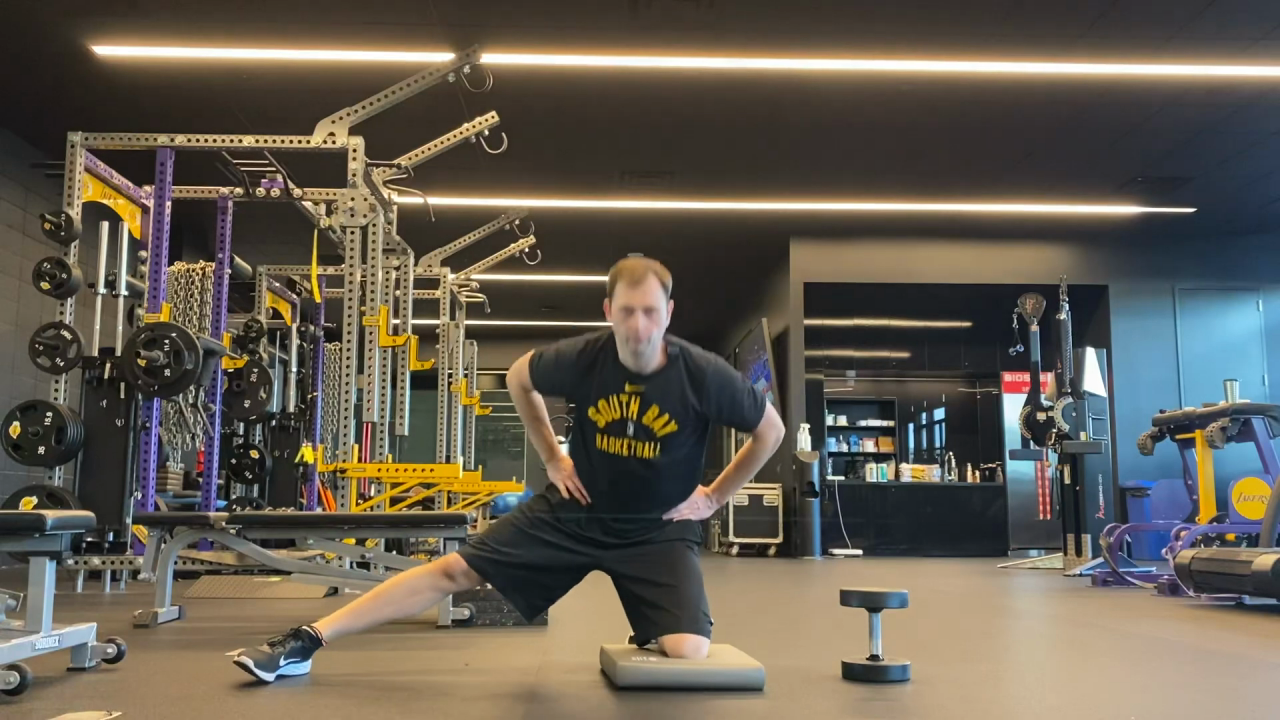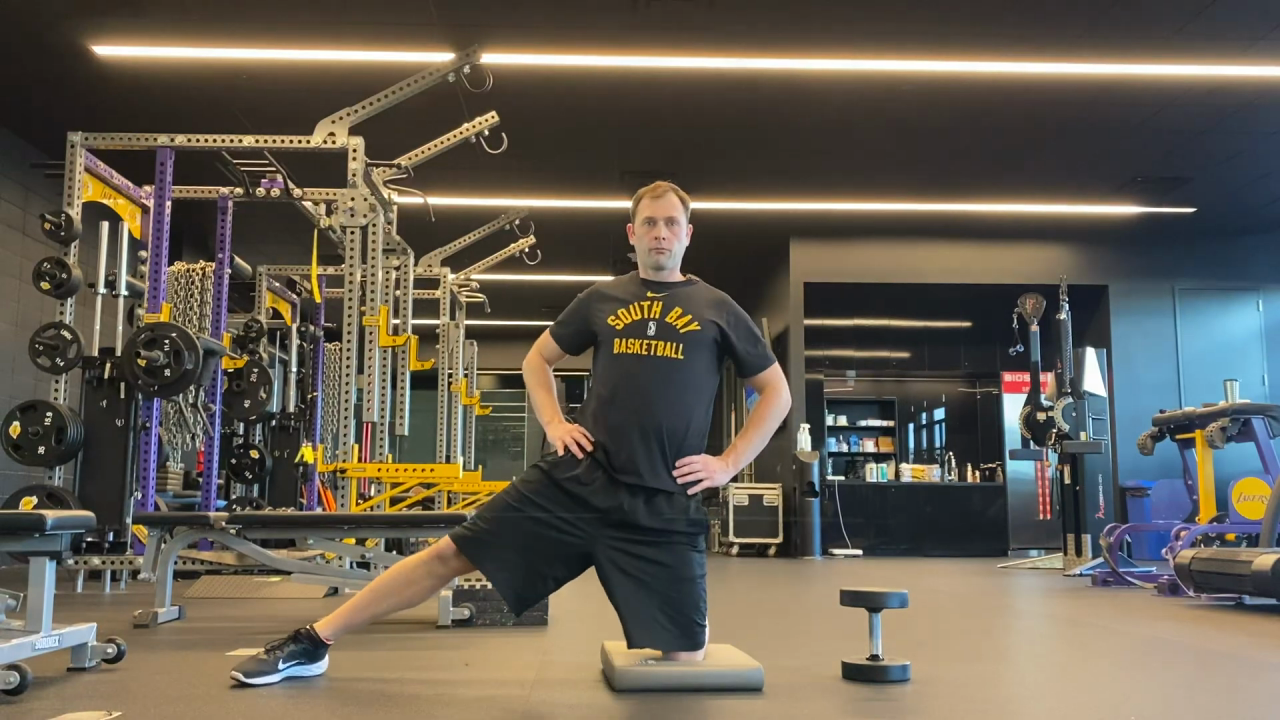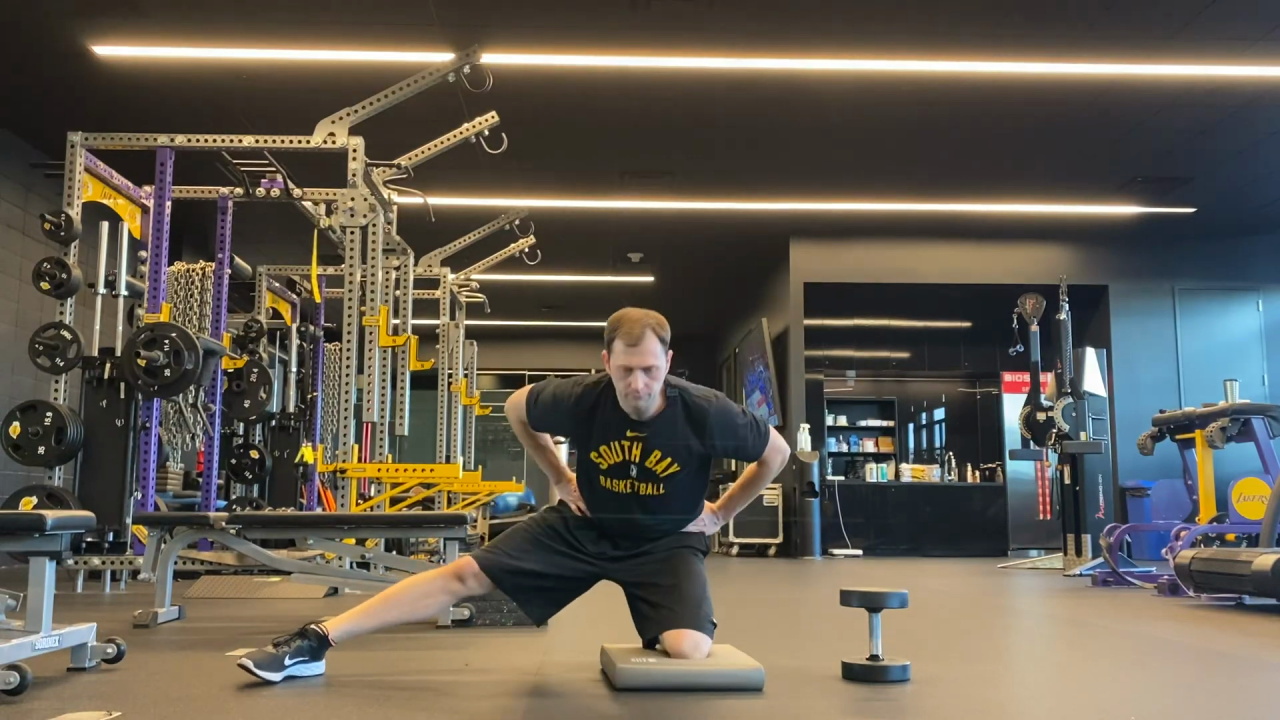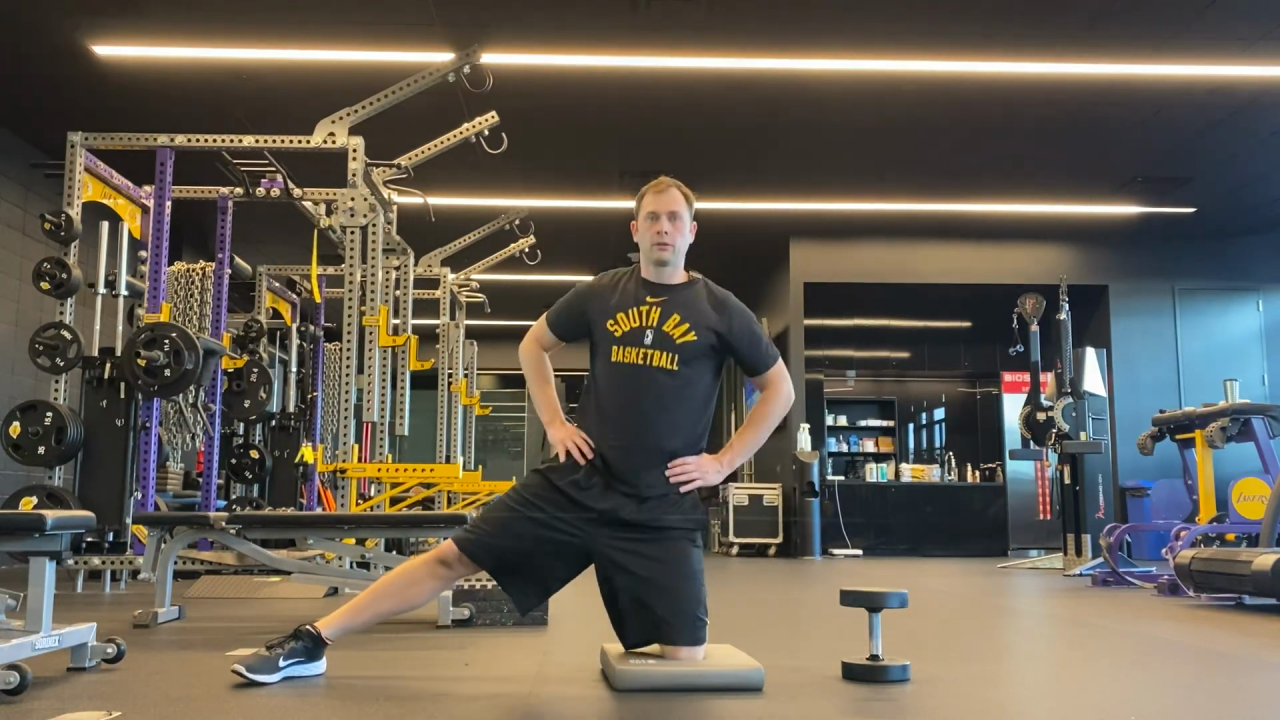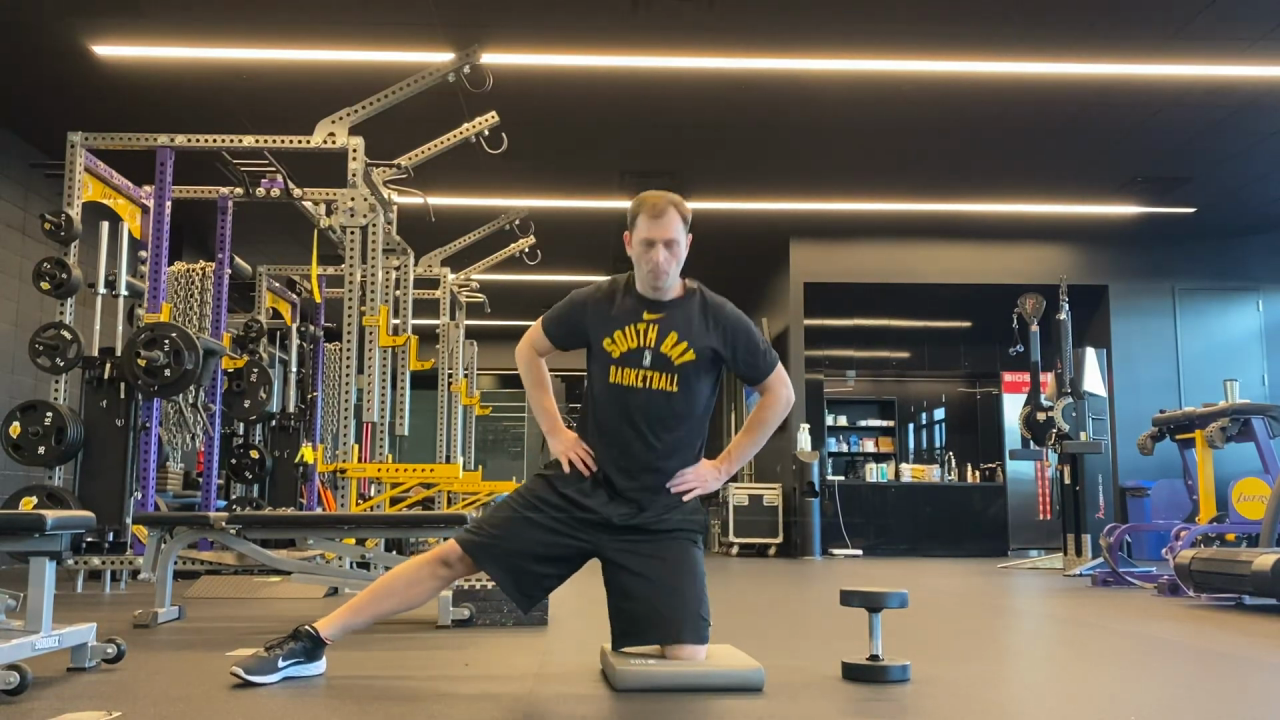
dt=0.7s
person 1, frame 1
left shoulder: (703, 374)
right shoulder: (580, 358)
left elbow: (771, 430)
right elbow: (518, 381)
left wrist: (714, 496)
right wrist: (553, 460)
left hip: (659, 528)
right hip: (577, 511)
left knee: (688, 653)
right knee: (453, 571)
left ankle: (651, 634)
right ankle: (306, 641)
person 1, frame 2
left shoulder: (718, 309)
right shoulder: (603, 297)
left elbow: (777, 394)
right elbow: (537, 359)
left wrist: (729, 465)
right wrist: (554, 424)
left hip: (664, 501)
right hip: (577, 476)
left knee: (684, 658)
right knee: (451, 556)
left ankle: (693, 617)
right ankle: (312, 643)
person 1, frame 3
left shoulder: (705, 412)
right shoulder: (579, 401)
left elbow: (776, 453)
right elbow: (515, 408)
left wrist: (719, 514)
right wrist: (561, 480)
left hip: (667, 542)
right hip: (582, 526)
left knee: (690, 652)
right knee: (463, 575)
right ankle: (314, 642)
person 1, frame 4
left shoulder: (720, 309)
right shoulder: (601, 293)
left elbow: (780, 388)
right elbow: (533, 346)
left wrist: (725, 462)
right wrist: (554, 423)
left hip: (662, 504)
right hip: (578, 481)
left knee: (684, 656)
right knee: (453, 558)
right ankle: (312, 642)
person 1, frame 5
left shoulder: (718, 319)
right shoulder: (595, 303)
left elbow: (780, 392)
right elbow: (529, 350)
left wrist: (723, 467)
right wrist: (555, 432)
left hip: (662, 510)
right hip: (579, 486)
left knee: (687, 658)
right knee: (453, 557)
right ankle: (311, 642)
